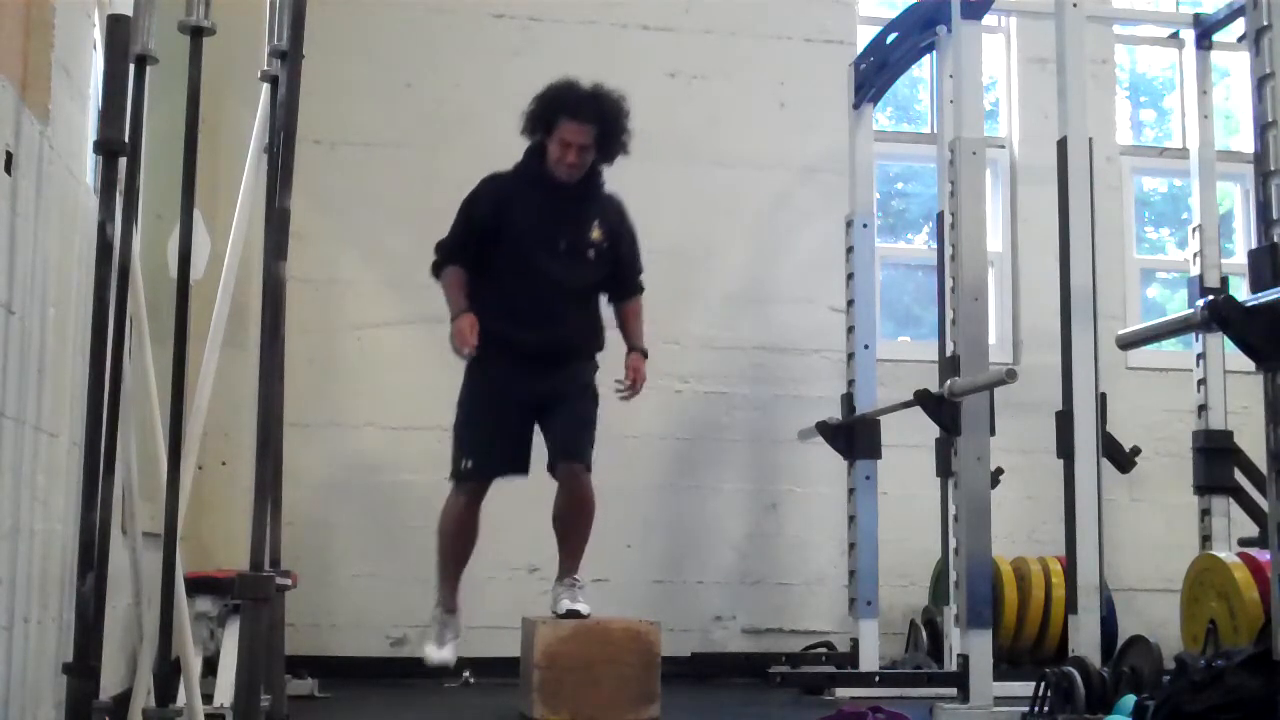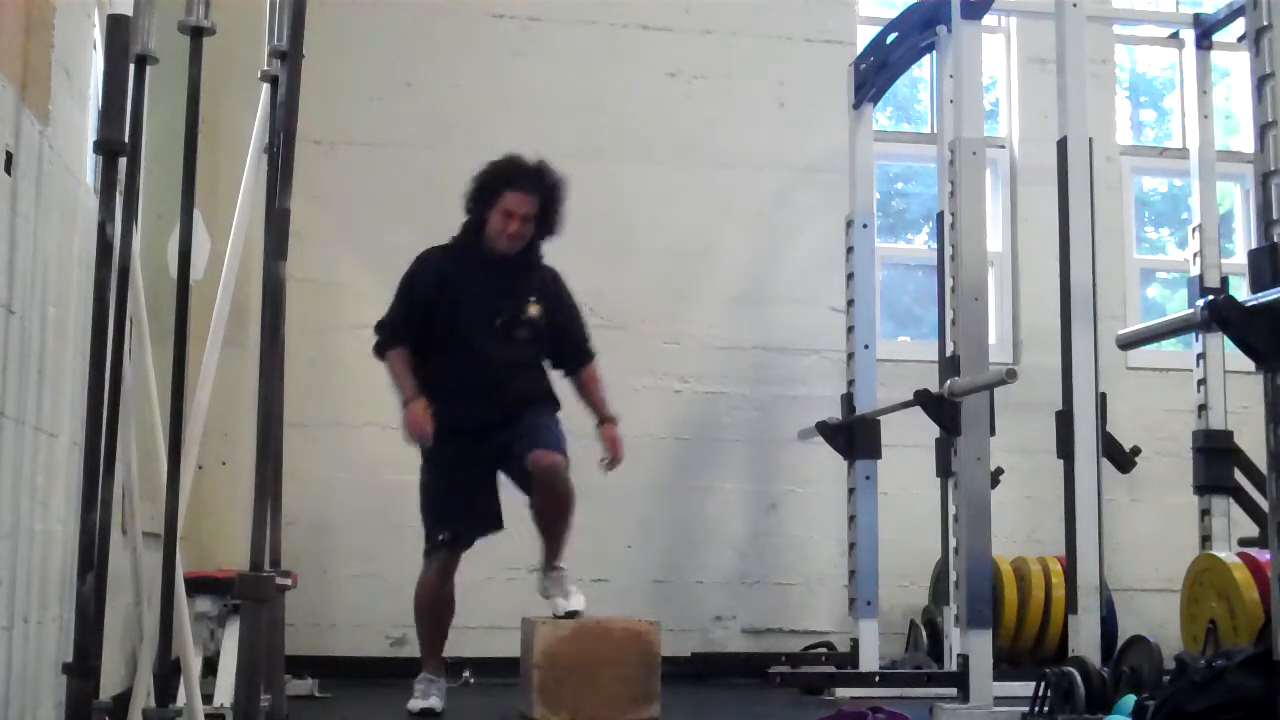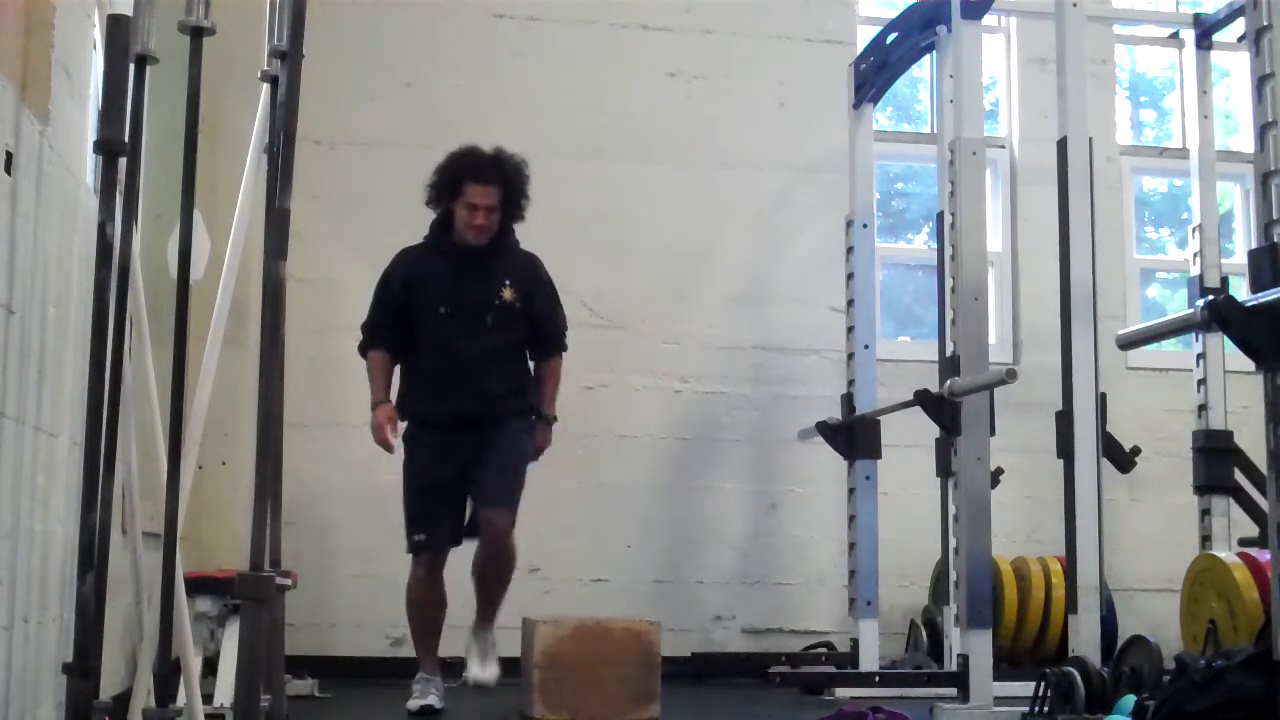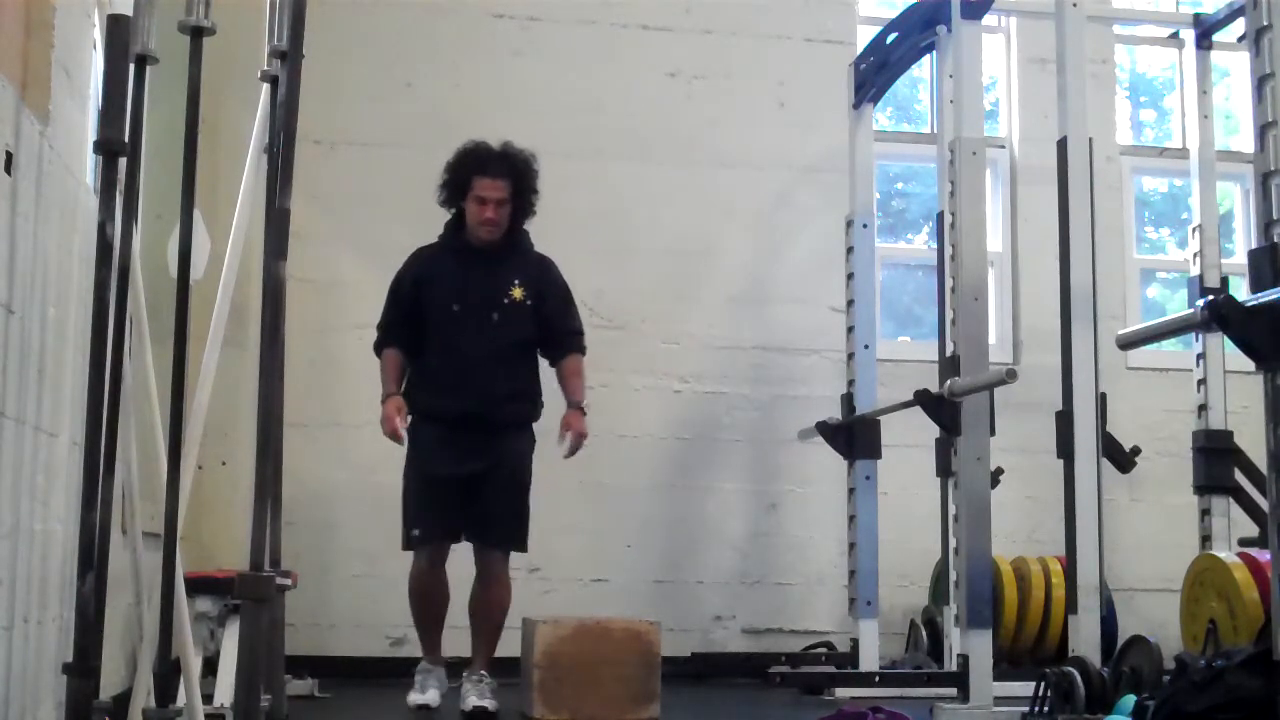
dt=0.3s
person 1, frame 1
left shoulder: (608, 213)
right shoulder: (500, 192)
left elbow: (627, 288)
right elbow: (453, 258)
left wrist: (636, 349)
right wrist: (462, 312)
left hip: (570, 366)
right hip: (499, 361)
left knee: (575, 473)
right knee: (470, 485)
left ankle: (568, 584)
right ankle: (446, 612)
person 1, frame 2
left shoulder: (545, 284)
right shoulder: (436, 269)
left elbow: (577, 359)
right elbow: (393, 339)
left wrist: (604, 420)
right wrist: (413, 398)
left hip: (524, 415)
right hip: (452, 430)
left knee: (551, 467)
right knee: (441, 558)
left ankle: (553, 572)
right ankle: (431, 674)
person 1, frame 3
left shoulder: (525, 270)
right shoulder: (412, 266)
left elbow: (550, 348)
right elbow: (379, 340)
left wrist: (545, 417)
right wrist: (382, 400)
left hip: (504, 421)
right hip: (431, 428)
left knee: (497, 527)
right knee: (428, 557)
left ankle: (484, 635)
right ankle: (428, 673)
person 1, frame 4
left shoulder: (537, 272)
right shoulder: (425, 266)
left elbow: (567, 345)
right elbow: (393, 339)
left wrist: (575, 405)
right wrist: (392, 394)
left hip: (507, 436)
right hip: (436, 434)
left knee: (493, 558)
right knee: (429, 554)
left ankle: (479, 674)
right ankle: (431, 667)
